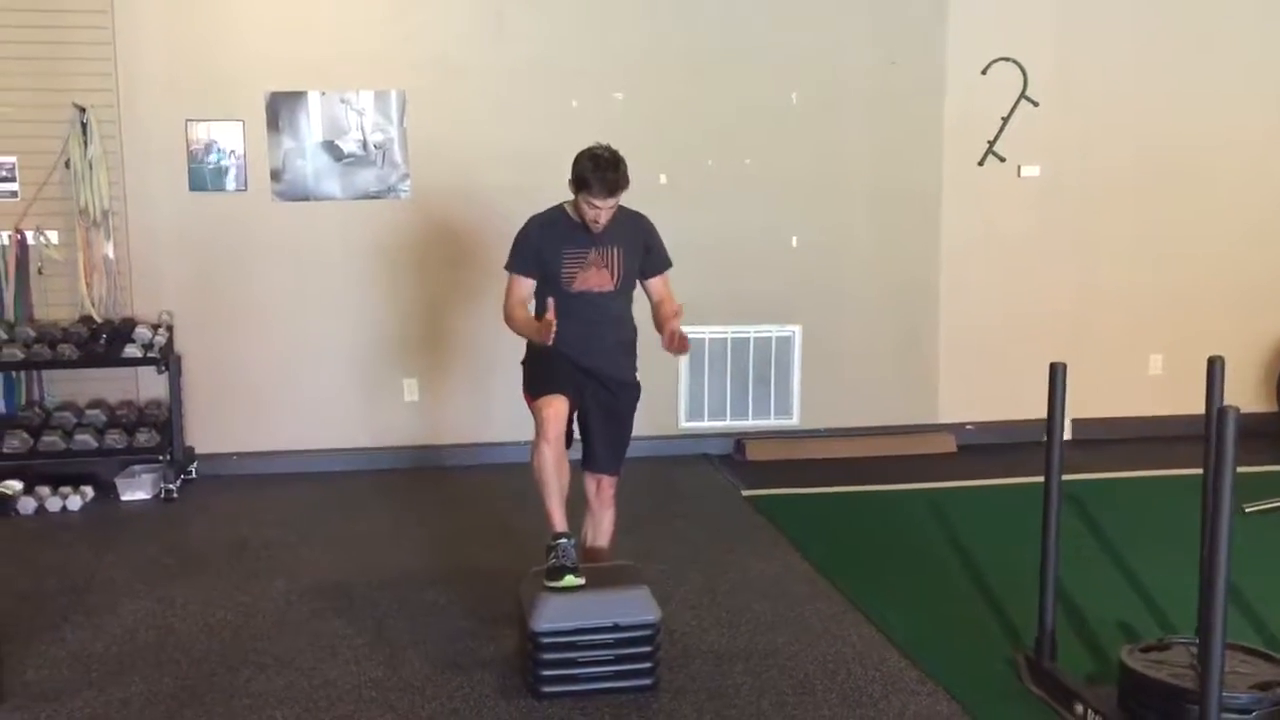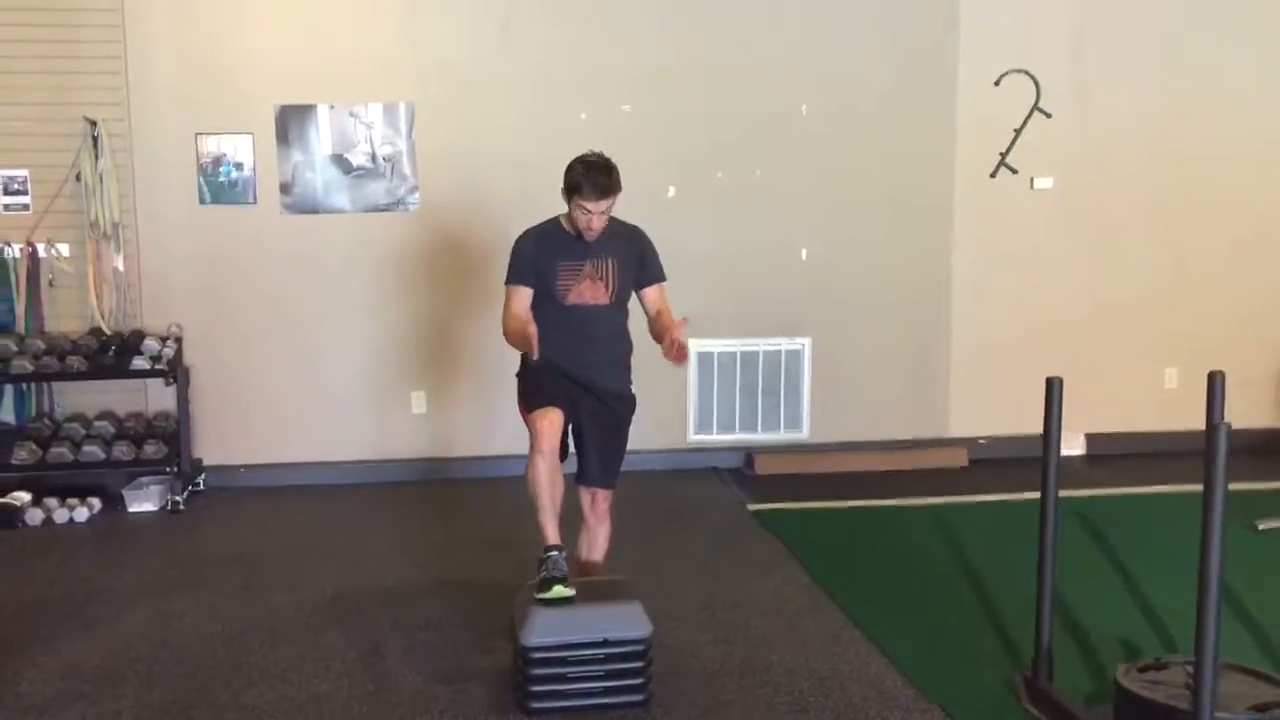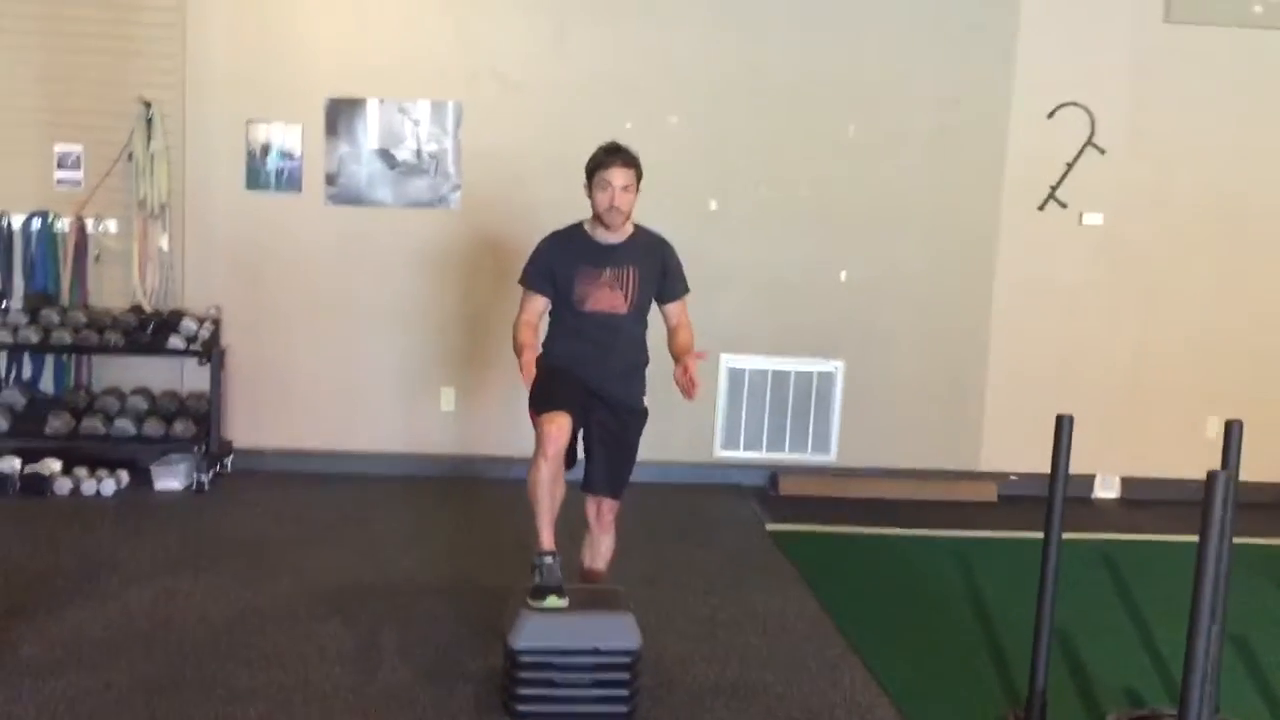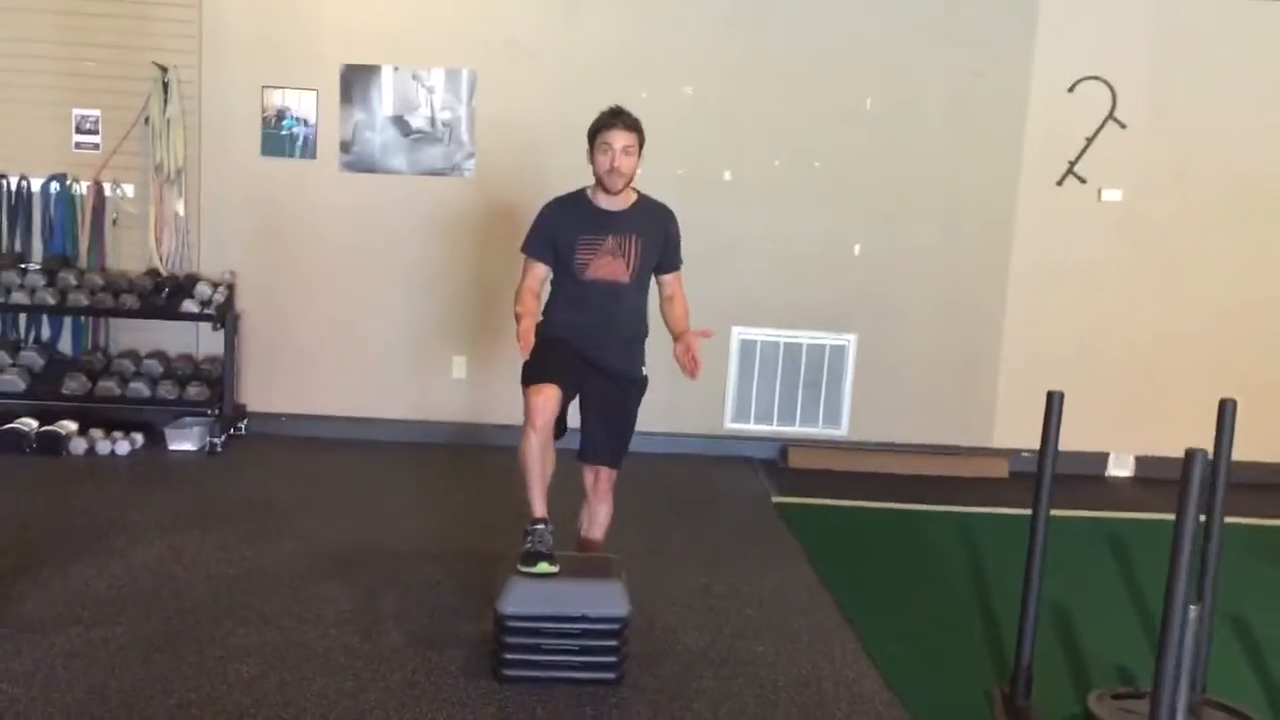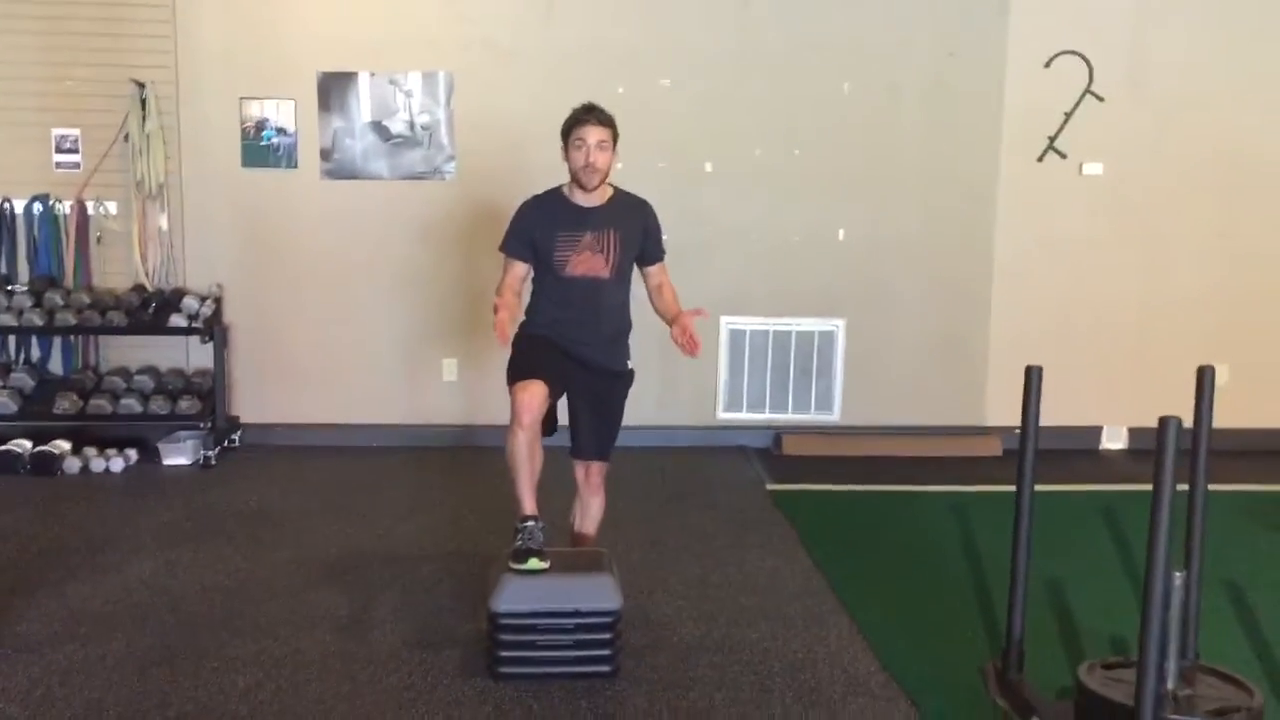
dt=0.3s
person 1, frame 1
left shoulder: (638, 230)
right shoulder: (540, 231)
left elbow: (660, 295)
right elbow: (515, 304)
left wrist: (669, 326)
right wrist: (537, 330)
left hip: (615, 367)
right hip: (556, 357)
left knee: (603, 485)
right knee: (551, 419)
right ankle: (560, 543)
person 1, frame 2
left shoulder: (633, 242)
right shoulder: (534, 243)
left elbow: (656, 308)
right elbow: (514, 313)
left wrist: (669, 334)
right wrist: (525, 336)
left hip: (609, 380)
right hip: (550, 368)
left knee: (598, 501)
right knee: (546, 431)
right ankle: (552, 556)
person 1, frame 3
left shoulder: (657, 252)
right shoulder: (556, 247)
left elbow: (678, 322)
right elbow: (529, 317)
left wrist: (683, 357)
right wrist: (526, 351)
left hip: (623, 390)
right hip: (563, 372)
left knee: (604, 509)
right knee: (553, 437)
right ankle: (546, 561)
person 1, frame 4
left shoulder: (659, 220)
right shoulder: (558, 213)
left elbow: (671, 292)
right elbow: (532, 284)
left wrist: (681, 335)
right wrist: (526, 319)
left hip: (621, 360)
right hip: (562, 341)
left knee: (601, 478)
right knee: (540, 409)
right ankle: (538, 529)
person 1, frame 5
left shoulder: (637, 214)
right shoulder: (536, 212)
left elbow: (657, 282)
right elbow: (512, 282)
left wrist: (676, 318)
right wrist: (504, 310)
left hip: (606, 356)
right hip: (544, 339)
left knee: (591, 473)
right knee: (526, 406)
right ankle: (529, 526)
